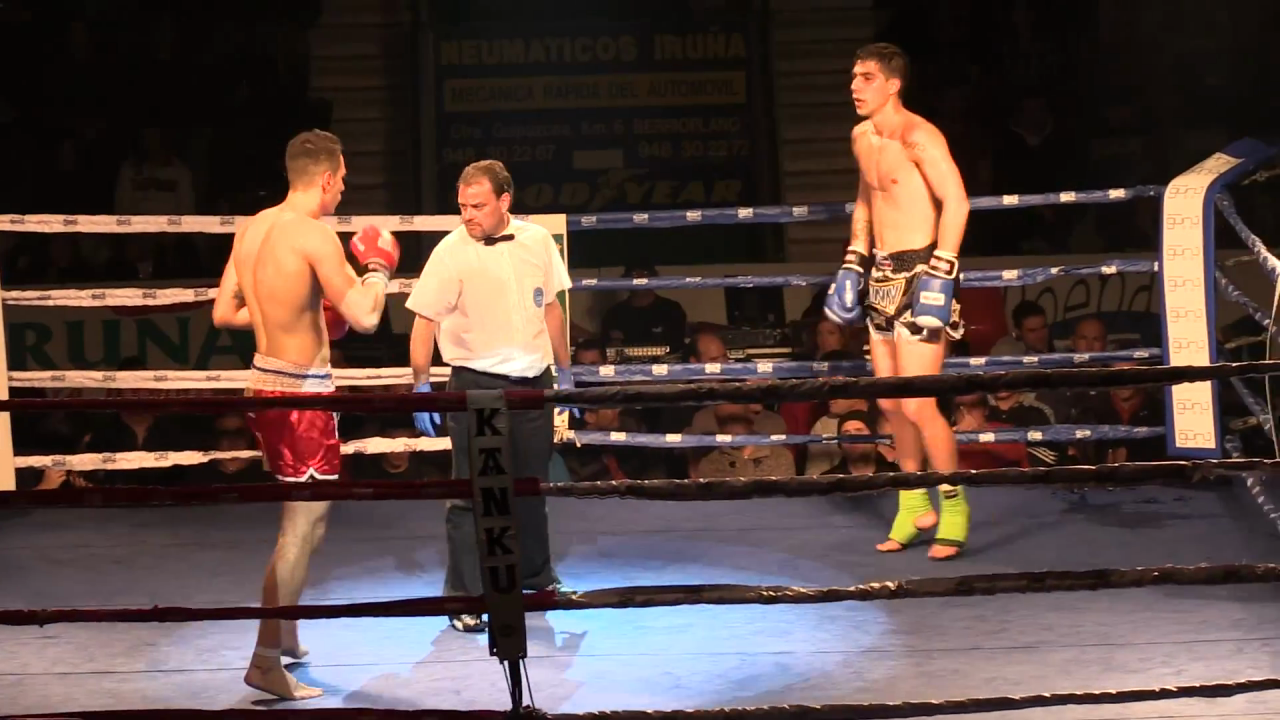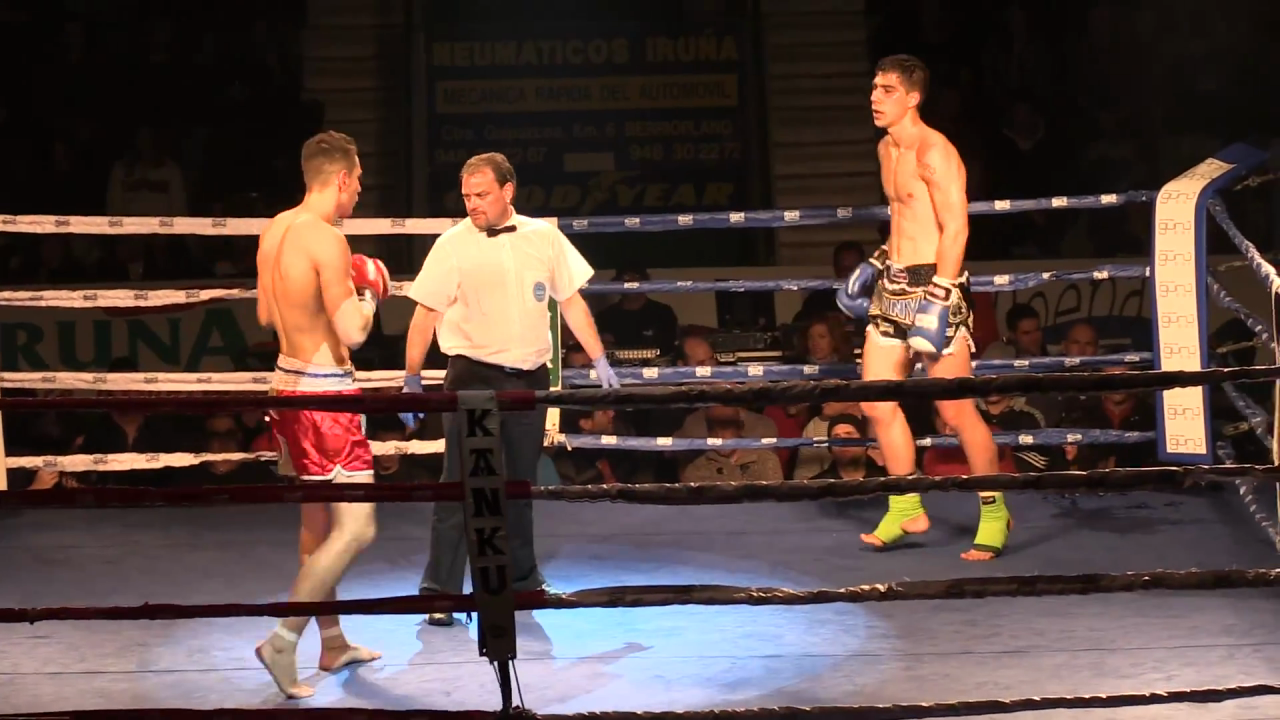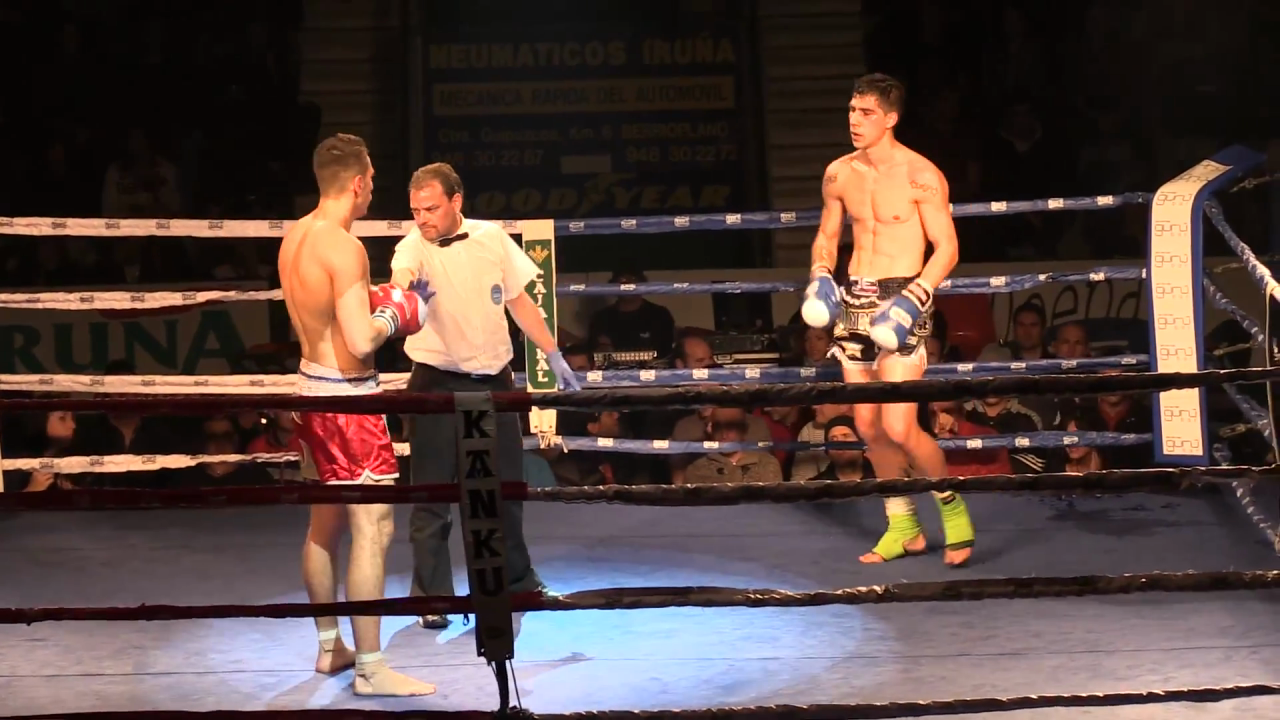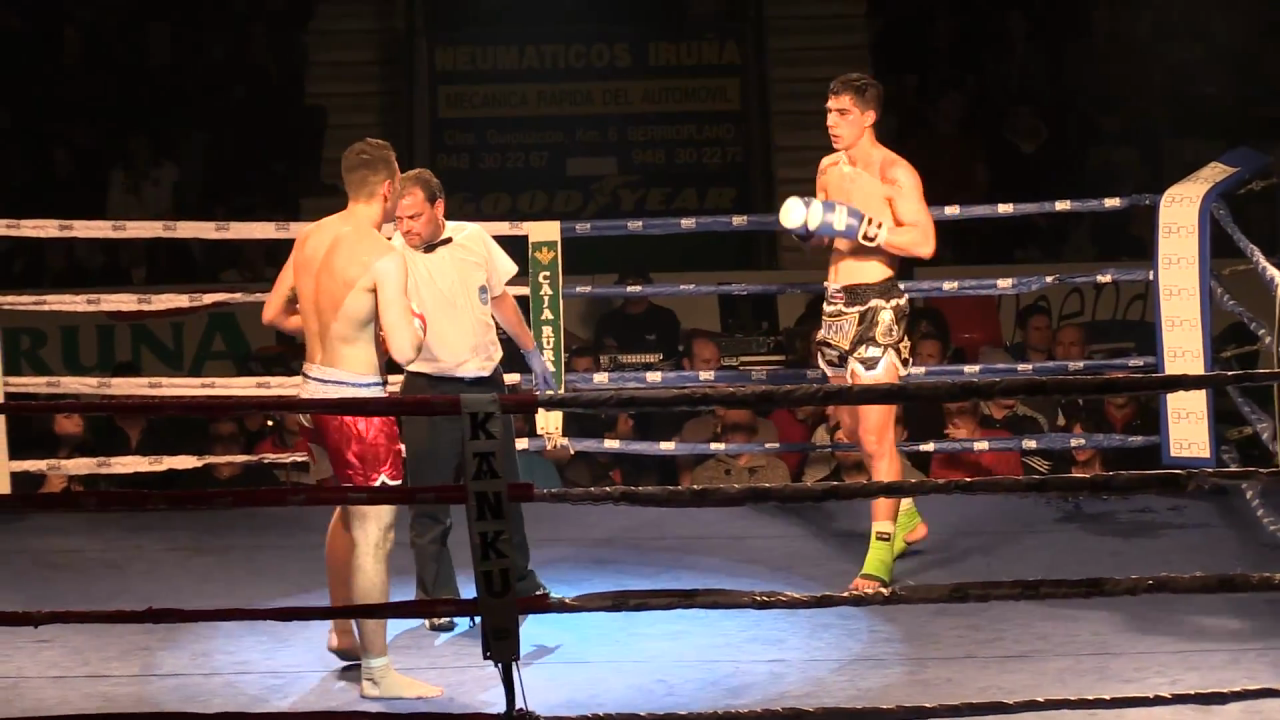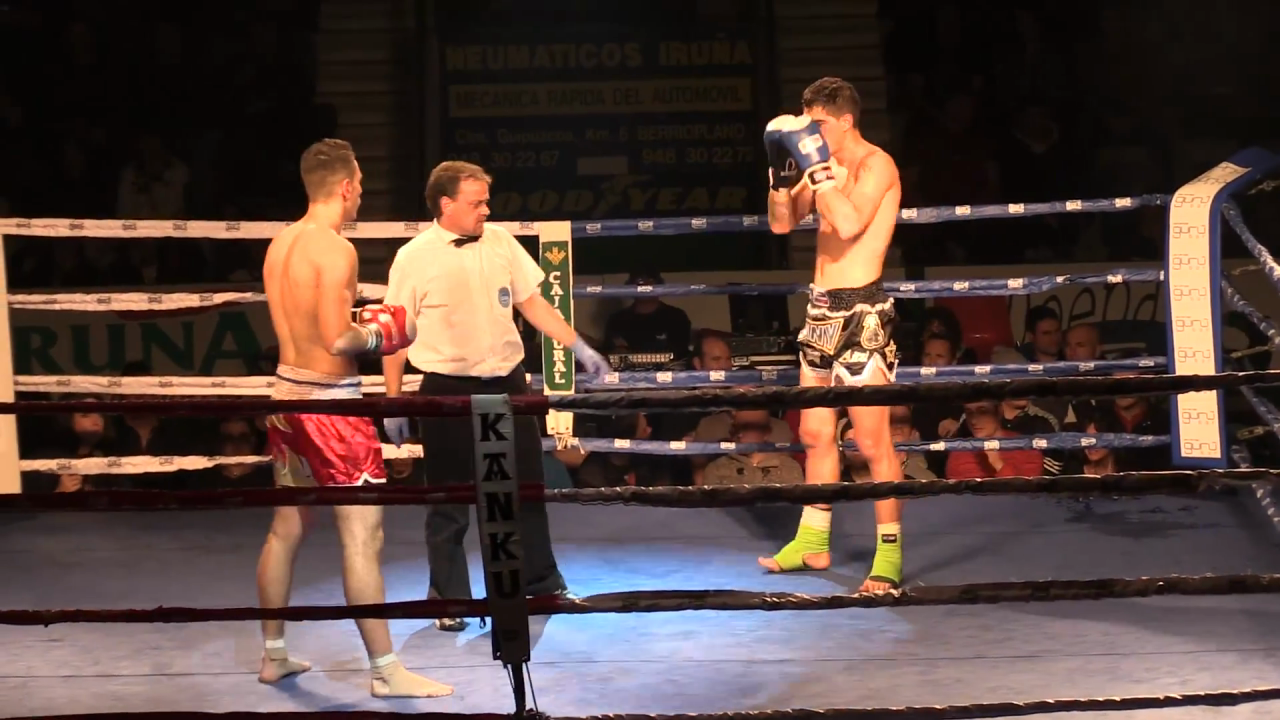
dt=0.4s
person 1, frame 1
left shoulder: (252, 229)
right shoulder: (316, 236)
left elbow: (224, 314)
right elbow: (366, 317)
right wrist: (378, 268)
left hip: (264, 384)
right hip: (301, 393)
left knee: (299, 512)
right knee: (303, 531)
left ankle: (280, 628)
right ankle: (266, 662)
person 1, frame 2
left shoulder: (276, 231)
right shoulder: (325, 239)
right elbow: (352, 334)
right wrist: (367, 292)
left hip: (290, 385)
right hip: (322, 395)
left knee: (320, 521)
right knee: (357, 529)
left ankle: (333, 642)
right ankle: (282, 639)
person 1, frame 3
left shoulder: (296, 236)
right shoulder: (343, 246)
right elbow: (359, 342)
left wrist: (368, 303)
right wrist: (394, 313)
left hip: (312, 390)
right hip: (346, 399)
left knee: (325, 524)
right knee: (372, 532)
left ankle: (330, 646)
right ankle: (370, 668)
person 1, frame 4
left shoulder: (310, 237)
right shoulder: (382, 255)
left elbow: (273, 315)
right elbow: (403, 351)
right wrist: (412, 322)
left hip: (316, 392)
right hip: (359, 403)
left knee: (348, 513)
right knee: (374, 538)
left ankle: (342, 629)
right ankle: (377, 673)
person 1, frame 5
left shoulder: (281, 245)
right shoulder: (335, 249)
right elbow: (336, 340)
left wrist: (357, 321)
right wrist: (382, 331)
left hip: (288, 397)
right hip: (330, 405)
left knee: (285, 530)
right knee: (362, 540)
left ankle: (273, 655)
right ankle: (386, 671)
person 2, frame 1
left shoulder: (918, 134)
right shoulder: (861, 136)
left elbow: (956, 202)
left wrist: (940, 276)
right wrist: (852, 266)
left hip: (920, 277)
right hip: (882, 277)
left knee: (915, 404)
right knee: (889, 402)
left ankle: (954, 510)
right ankle: (914, 506)
person 2, frame 2
left shoulder: (934, 151)
right shoulder: (887, 147)
left elbow: (956, 229)
left wrist: (938, 301)
right wrist: (876, 264)
left hip: (933, 291)
right hip: (892, 288)
left knee: (956, 412)
right knee: (875, 402)
left ankle: (994, 514)
right ankle: (906, 507)
person 2, frame 3
left shoulder: (921, 175)
right shoulder: (839, 173)
left elbow: (947, 249)
right elbow: (827, 235)
left wrist: (912, 300)
right wrist: (821, 280)
left hip: (898, 305)
right hip: (855, 304)
left knee: (898, 428)
right knee: (869, 426)
left ankle: (953, 509)
right ankle: (904, 528)
person 2, frame 4
left shoulder: (895, 172)
right shoulder: (830, 168)
left elbow: (925, 243)
left wrist: (861, 227)
right wrist: (806, 226)
left hip: (876, 310)
right hip: (836, 308)
left knee: (876, 438)
right knee: (859, 428)
left ankle: (880, 555)
right ankle: (906, 516)
person 2, frame 5
left shoulder: (877, 165)
right shoulder: (825, 163)
left elbow: (848, 225)
right elbow: (781, 222)
left wrist: (816, 163)
right wrist: (783, 166)
left hip: (859, 313)
right hip: (821, 311)
left knee: (872, 441)
right knee: (815, 433)
left ankle: (889, 555)
right ankle: (813, 541)
person 3, frame 1
left shoulder: (538, 241)
right shoulder: (451, 252)
right elbow: (424, 323)
left wrist: (565, 372)
right wrist: (421, 388)
left hip: (533, 382)
right hip: (477, 385)
left knee: (532, 484)
right knee: (472, 493)
left ankle: (536, 576)
right ankle: (464, 597)
person 3, frame 2
left shoulder: (545, 237)
right shoulder: (452, 244)
left elbow: (571, 302)
right elbow: (426, 314)
left wrist: (600, 362)
right wrist: (412, 379)
left hip: (530, 377)
right hip: (473, 376)
left knee: (520, 484)
right knee: (461, 484)
left ankle: (522, 578)
right ankle: (440, 590)
person 3, frame 3
left shoulder: (493, 238)
right shoulder: (412, 251)
left elbow: (519, 301)
right elbow: (401, 293)
left wrist: (554, 356)
left hip: (495, 381)
right hip: (437, 384)
left knee: (505, 485)
left ankle: (516, 580)
right ankle: (431, 594)
person 3, frame 4
left shoulder: (474, 238)
right shoulder: (396, 258)
left elbow: (500, 299)
left wrist: (532, 353)
left hip: (487, 381)
right hip: (430, 390)
left knee: (503, 486)
right knee: (431, 497)
left ankle: (518, 580)
right ankle: (436, 597)
person 3, frame 5
left shoulder: (501, 241)
right shoulder: (414, 257)
left elbow: (532, 302)
left wrist: (578, 346)
right wrist: (393, 401)
left hip: (507, 384)
right hip: (448, 390)
left knee: (527, 485)
right knee: (449, 500)
left ankle: (541, 582)
right ankle: (449, 598)
